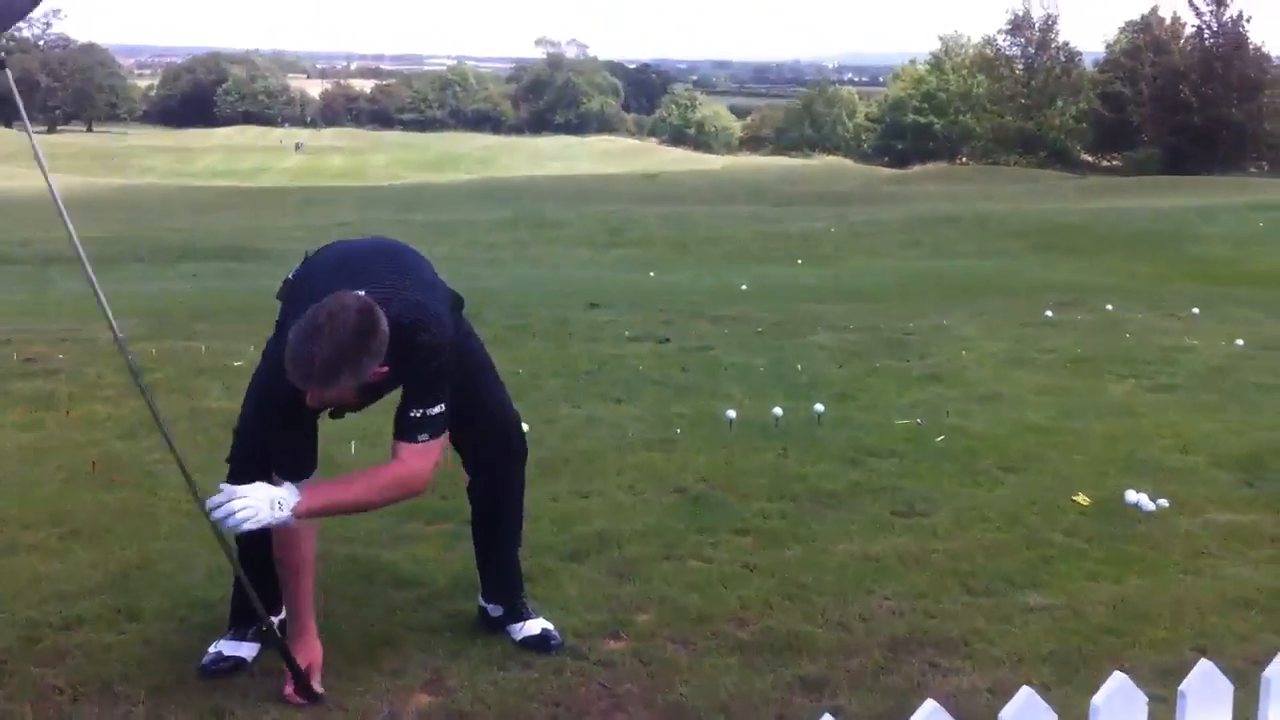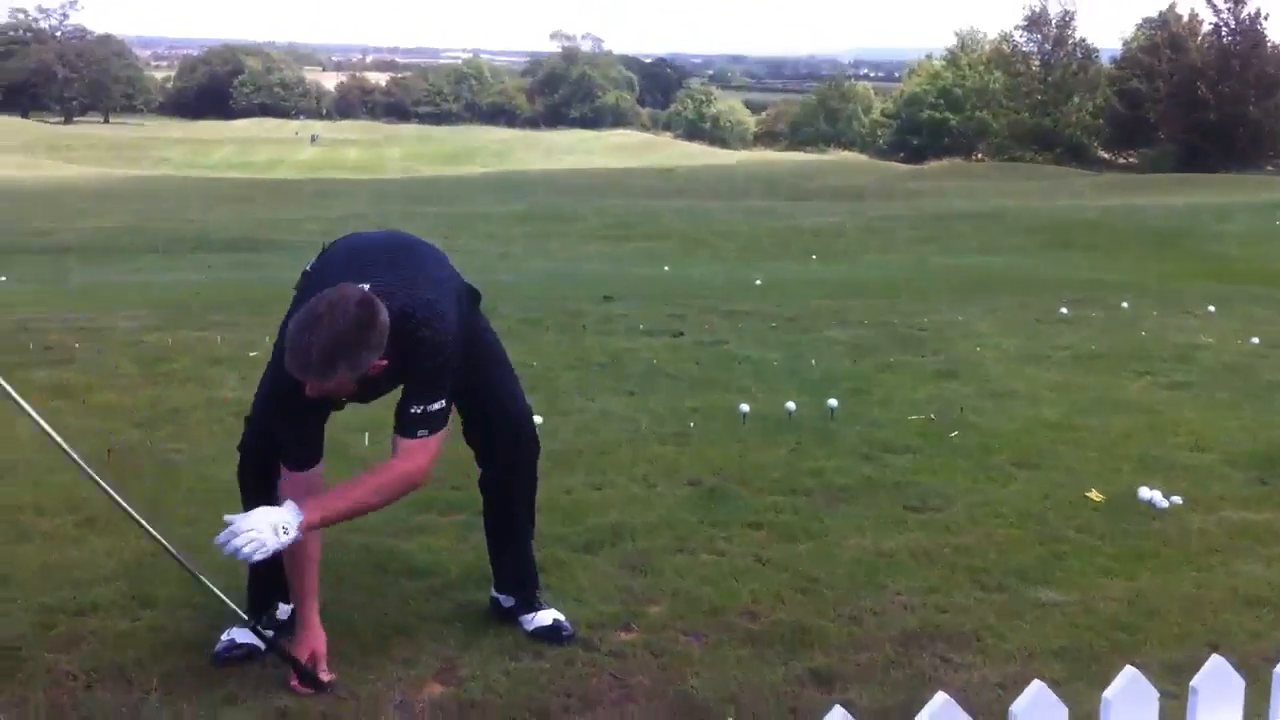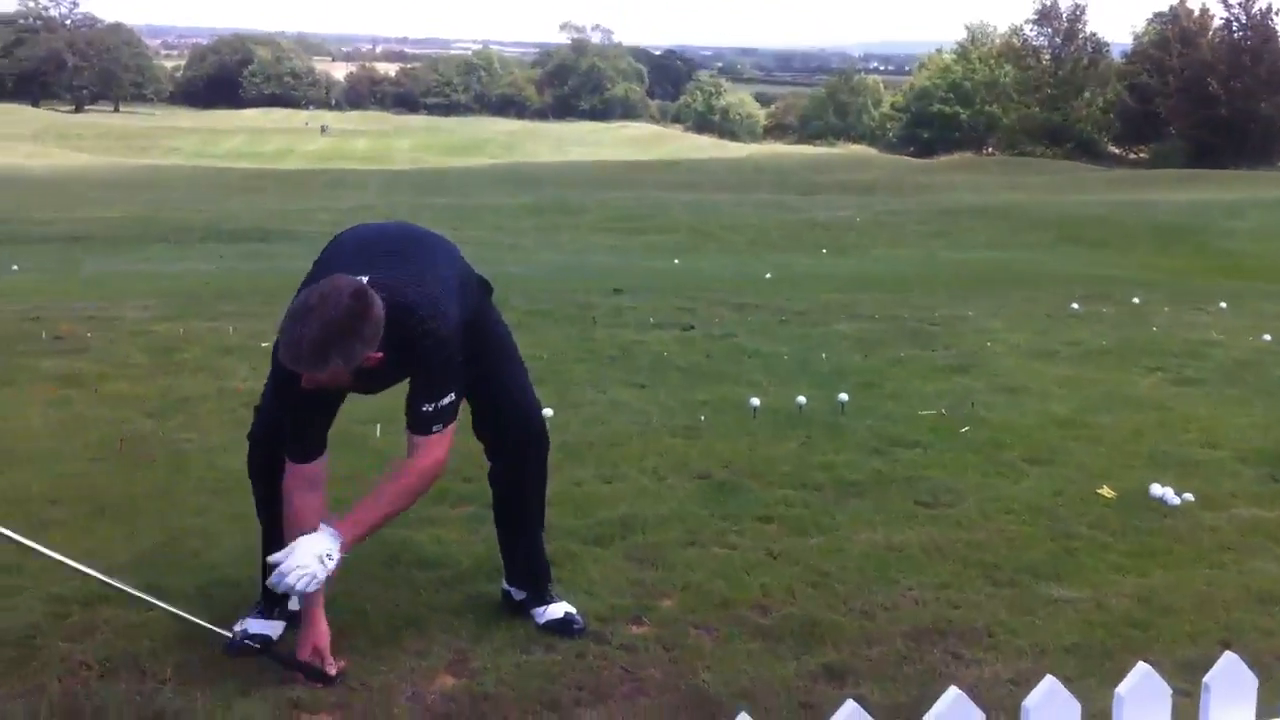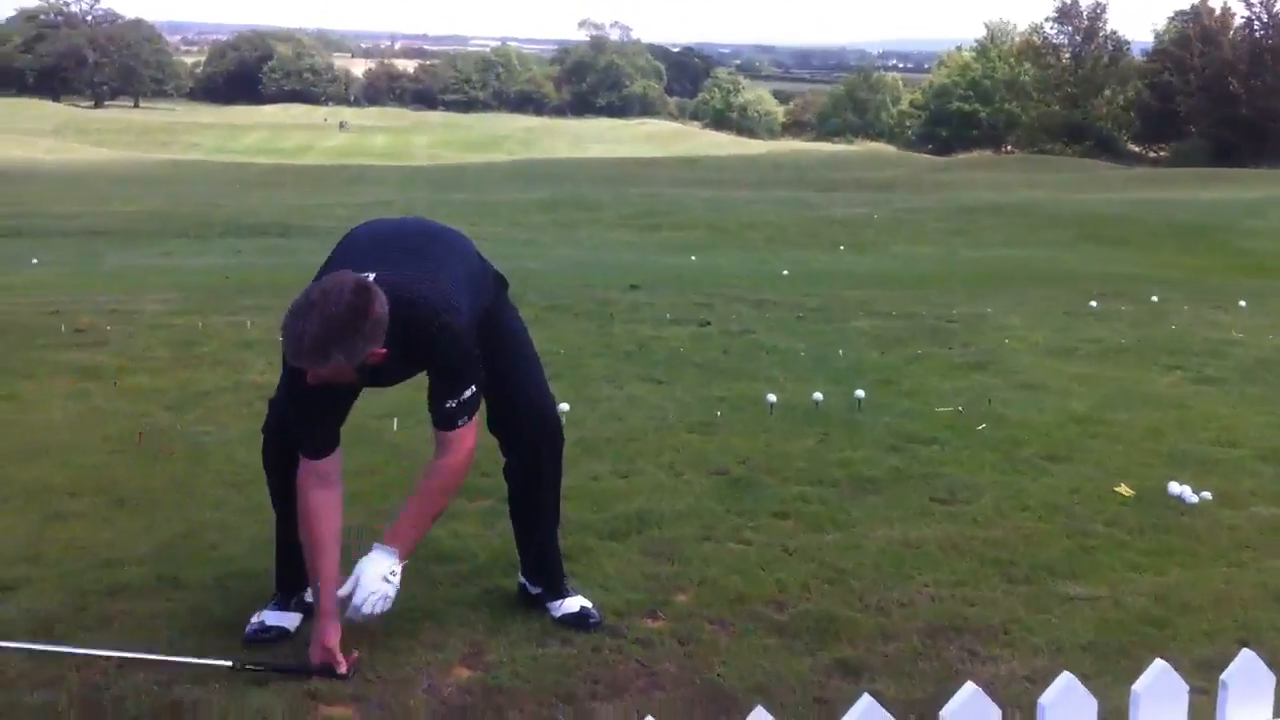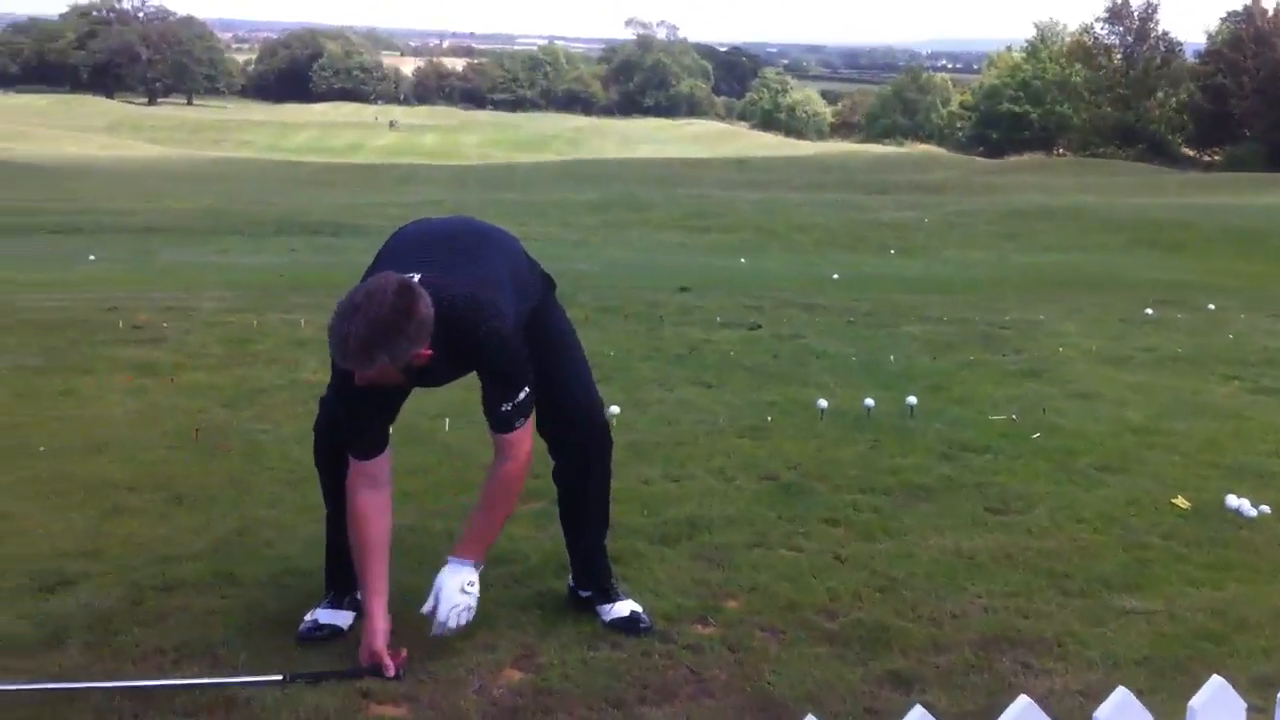
dt=0.1s
person 1, frame 1
left shoulder: (426, 335)
right shoulder: (296, 363)
left elbow: (415, 469)
right elbow: (287, 490)
left wrist: (290, 502)
right wrist: (303, 634)
left hip: (411, 316)
right hip: (317, 308)
left knee: (501, 441)
right knee: (252, 460)
left ankle: (503, 602)
right ankle: (256, 617)
person 1, frame 2
left shoulder: (430, 332)
right shoulder: (302, 354)
left elbow: (411, 463)
right elbow: (298, 484)
left wrist: (294, 522)
right wrist: (308, 621)
left hip: (437, 304)
left knee: (513, 437)
right knee: (263, 451)
left ankle: (516, 593)
right ankle: (273, 604)
person 1, frame 3
left shoulder: (431, 328)
right shoulder: (305, 345)
left elbow: (429, 458)
right elbow: (303, 480)
left wrist: (332, 540)
right wrist: (312, 615)
left hip: (449, 291)
left knee: (522, 431)
right knee: (271, 440)
left ankle: (528, 586)
right ankle: (282, 598)
person 1, frame 4
left shoulder: (443, 325)
right shoulder: (312, 341)
left elbow: (456, 451)
right elbow: (318, 479)
left wrist: (388, 554)
right wrist: (327, 612)
left hip: (466, 290)
left knee: (536, 427)
right knee: (284, 437)
left ankle: (543, 580)
right ankle: (296, 588)
person 1, frame 5
left shoulder: (490, 327)
right shoulder: (361, 342)
left elbow: (514, 453)
right elbow: (368, 480)
left wrist: (465, 565)
right wrist: (375, 613)
left hip: (514, 286)
left knee: (583, 430)
right knee: (335, 437)
left ankle: (593, 584)
right ankle: (347, 588)
